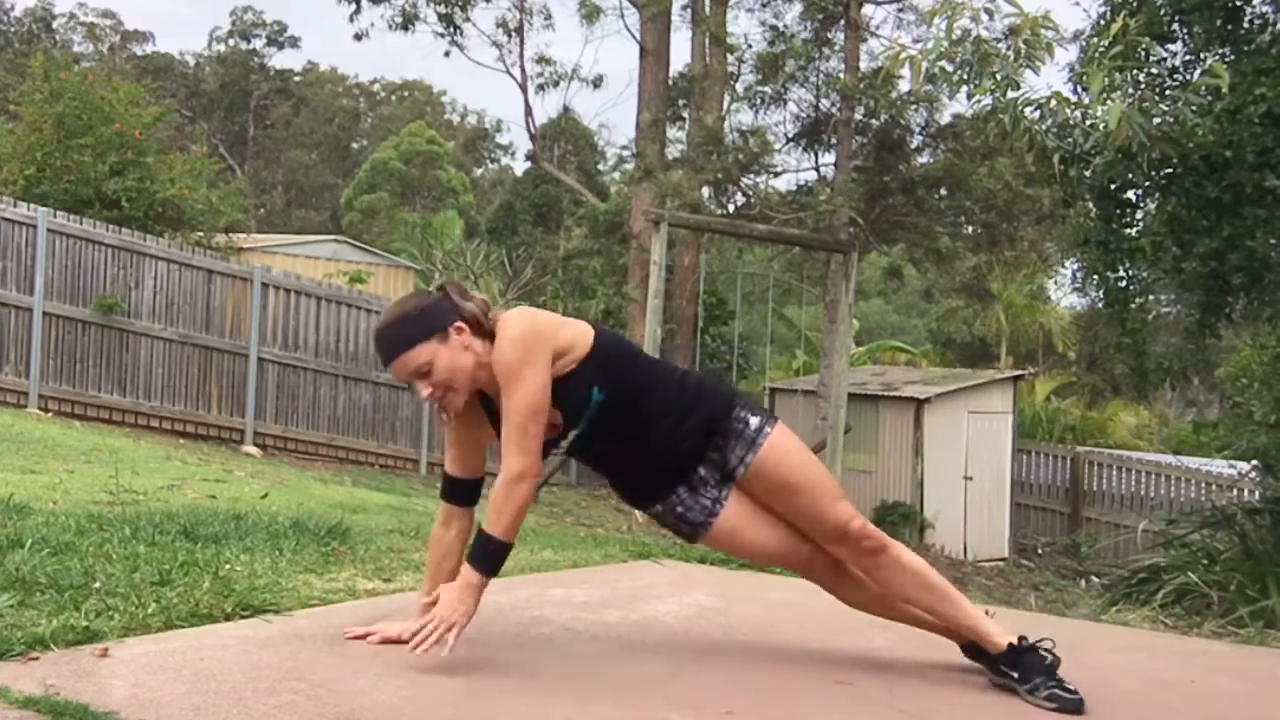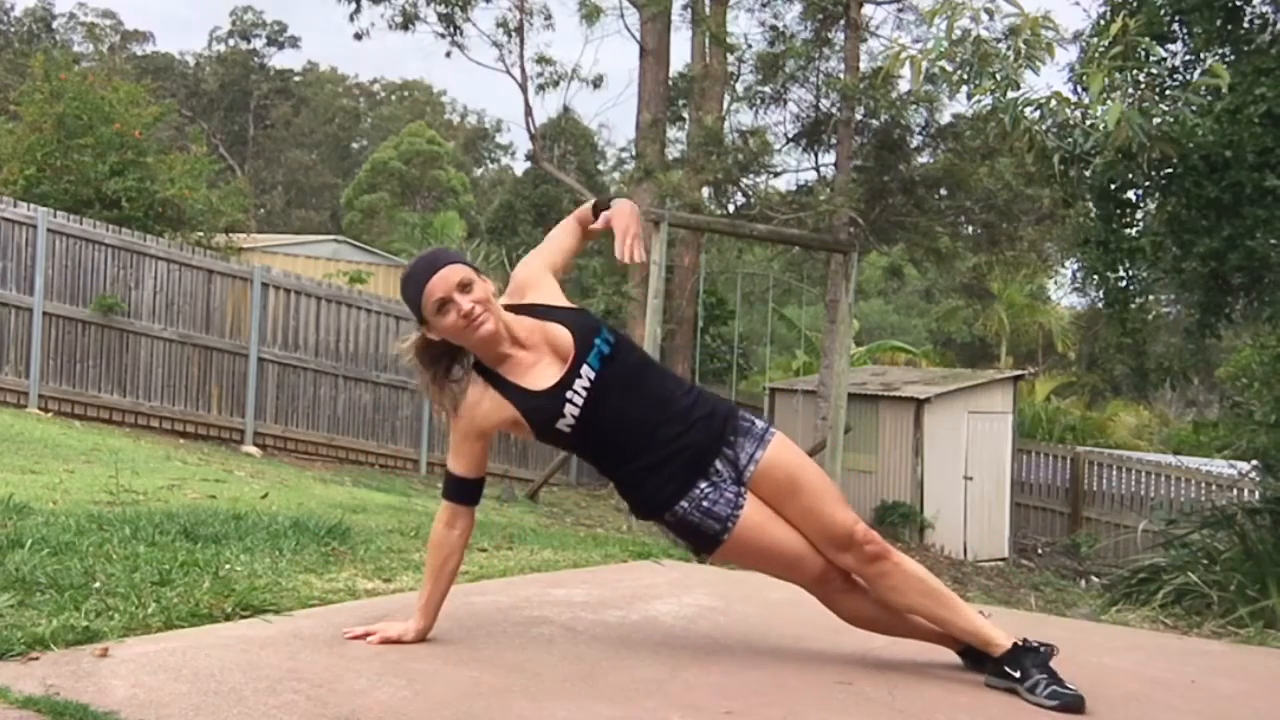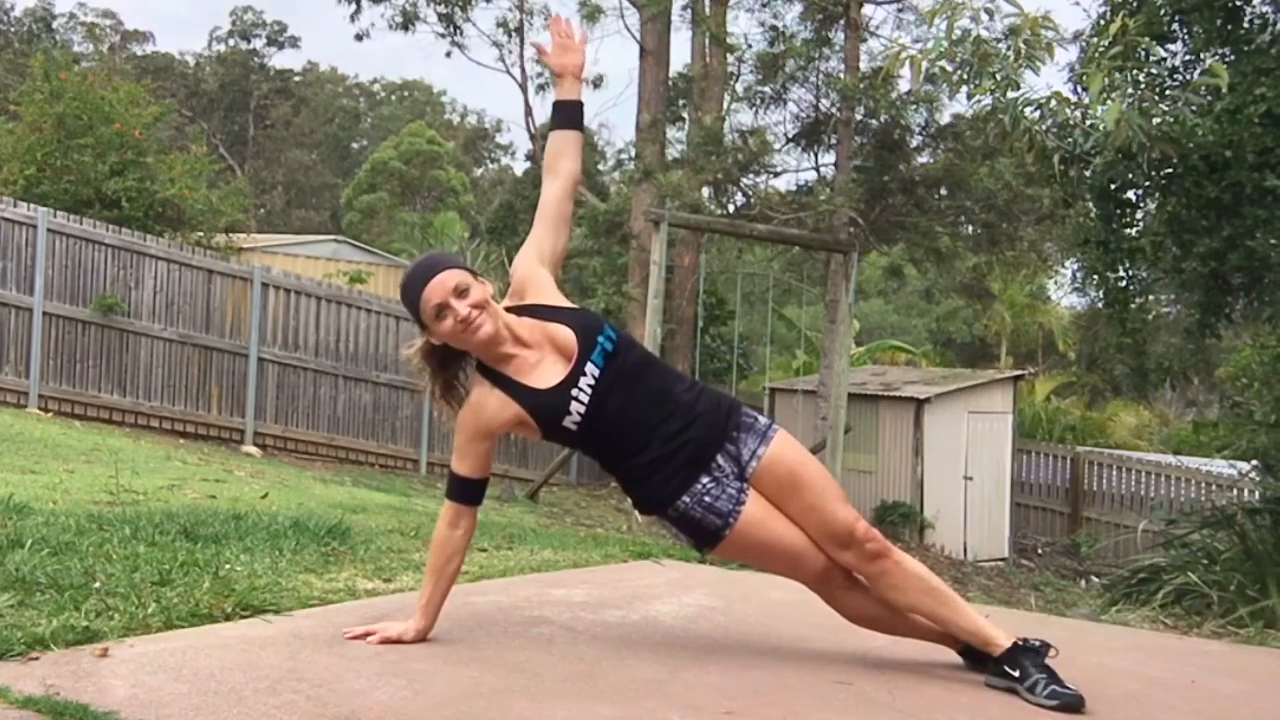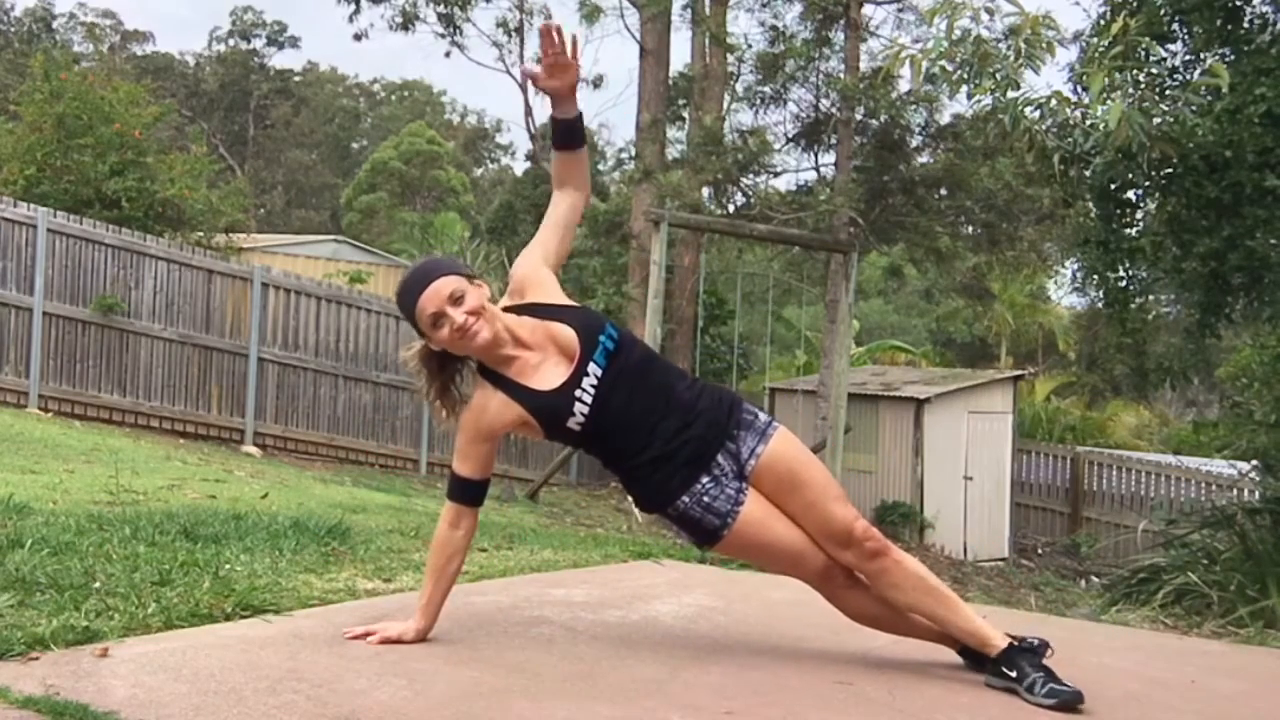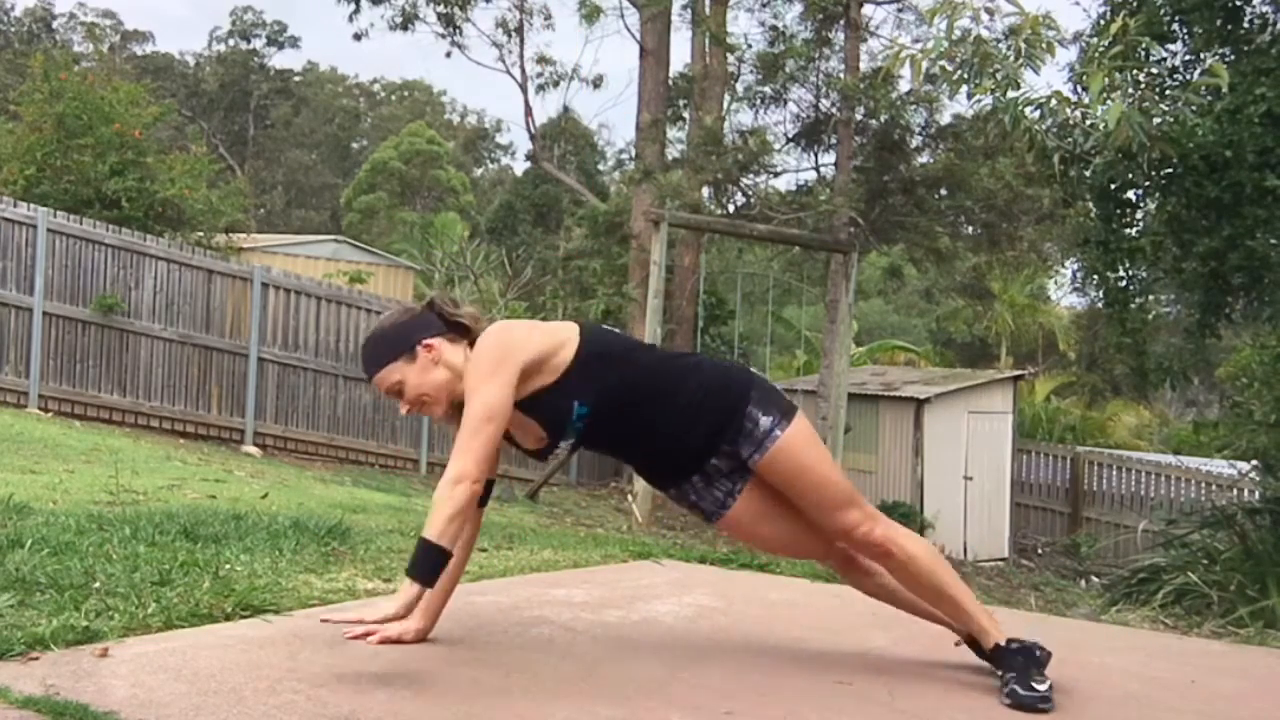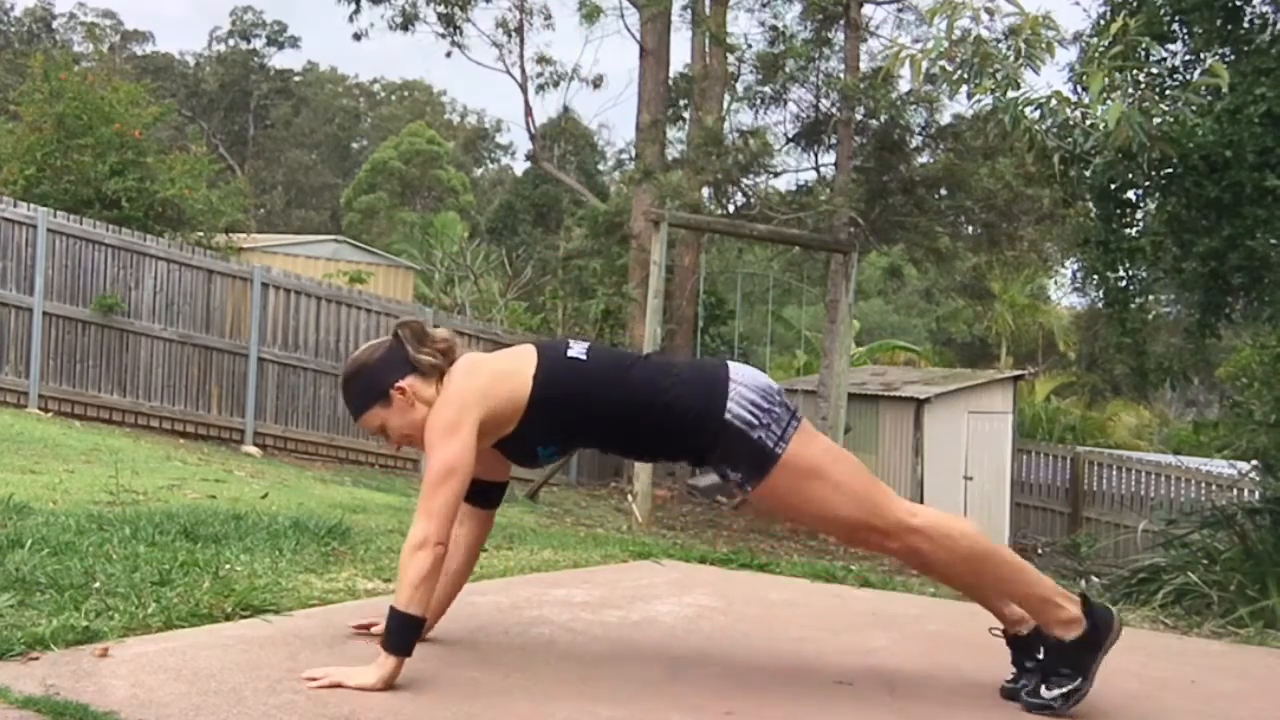
dt=0.5s
person 1, frame 1
left shoulder: (522, 337)
right shoulder: (471, 403)
left elbow: (518, 479)
right elbow: (456, 506)
left wrist: (472, 581)
right wrist: (427, 605)
left hip: (718, 423)
right hip: (667, 485)
left knee: (852, 537)
right knee: (826, 568)
left ankle: (1002, 643)
right ankle: (984, 648)
person 1, frame 2
left shoulder: (526, 290)
right shoulder: (483, 415)
left elbow: (577, 222)
right elbow: (456, 516)
left wrist: (620, 208)
right wrist: (420, 619)
left hip: (721, 431)
right hip: (679, 491)
left knee: (859, 545)
right knee: (833, 582)
left ankle: (1005, 649)
right ankle: (979, 648)
person 1, frame 3
left shoulder: (529, 284)
right shoulder: (487, 407)
left elbow: (559, 182)
right elbow: (458, 515)
left wrist: (568, 82)
right wrist: (420, 621)
left hip: (725, 425)
right hip: (684, 487)
left knee: (860, 544)
right knee: (832, 576)
left ankle: (1002, 648)
right ankle: (983, 650)
person 1, frame 4
left shoulder: (532, 277)
right shoulder: (482, 391)
left elbow: (572, 188)
right elbow: (461, 507)
left wrist: (564, 101)
right wrist: (421, 619)
left hip: (727, 406)
right hip: (688, 481)
left knee: (863, 549)
right knee: (835, 577)
left ankle: (998, 649)
right ankle: (986, 649)
person 1, frame 5
left shoulder: (500, 345)
right shoulder: (477, 413)
left elbow: (462, 489)
right elbow: (469, 500)
left wrist: (410, 590)
right wrist: (423, 620)
left hip: (731, 408)
right hip: (687, 470)
left knee: (860, 528)
right knee: (837, 555)
left ankle: (1001, 641)
right ankle: (983, 640)
person 1, frame 6
left shoulder: (458, 399)
right shoulder: (484, 402)
left elbow: (429, 539)
right elbow: (473, 517)
right wrist: (426, 612)
left hip: (721, 407)
right hip: (708, 403)
left knee: (887, 521)
right knee: (877, 528)
left ankle: (1074, 623)
right ankle: (1025, 628)
